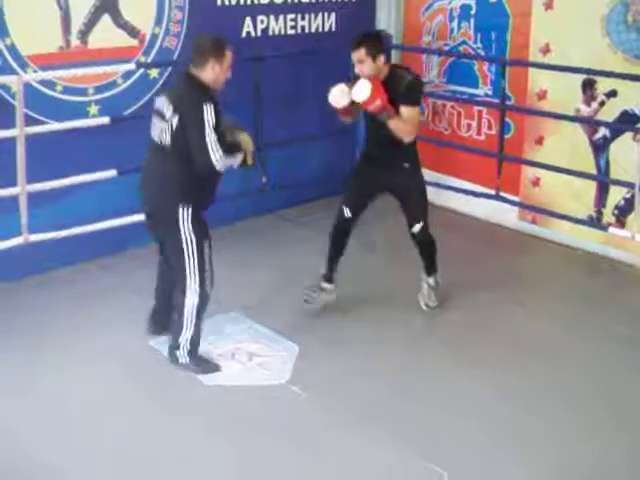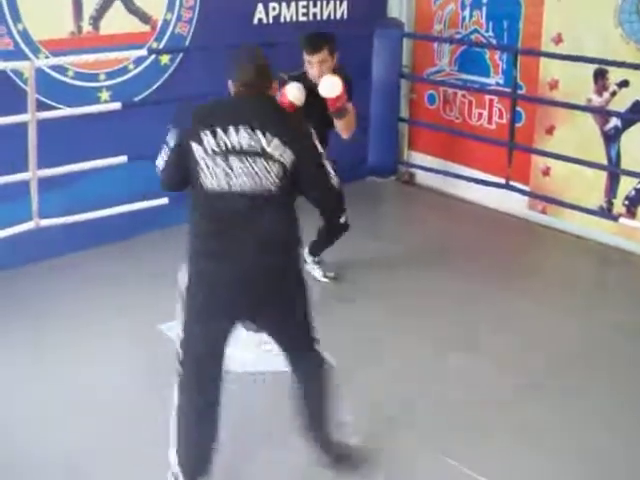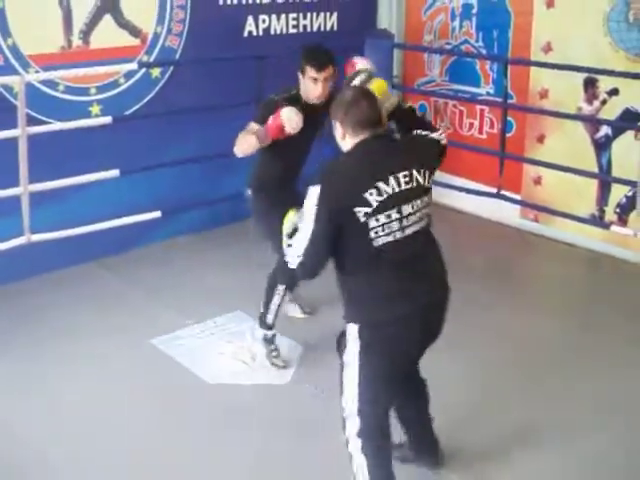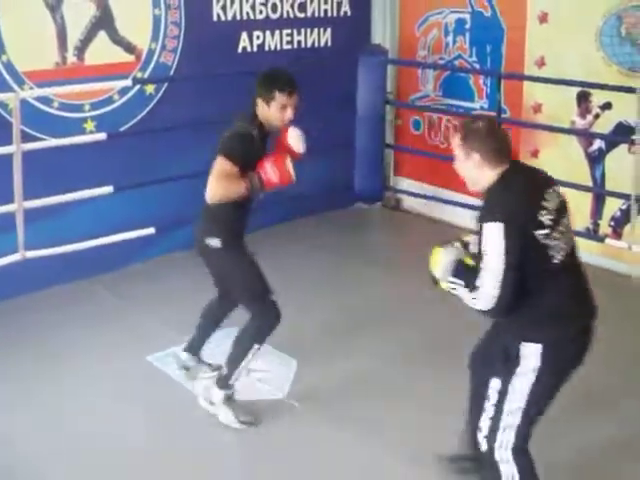
dt=0.7s
person 1, frame 1
left shoulder: (173, 89)
right shoulder: (200, 102)
right elbow: (212, 160)
left wrist: (226, 134)
right wrist: (240, 149)
left hip: (155, 193)
right hip: (178, 201)
left knee: (172, 259)
right knee: (195, 280)
left ankle: (161, 317)
right ankle: (182, 349)
person 1, frame 2
left shoulder: (199, 122)
right shoulder: (294, 131)
left elbow: (169, 177)
right elbow: (329, 199)
left hip: (211, 266)
right hip: (274, 268)
left knee: (198, 371)
right knee: (305, 355)
right ankle: (327, 444)
person 1, frame 3
left shoulder: (333, 182)
right shoulder: (414, 152)
left elbow: (302, 263)
right elbow: (436, 141)
left wrist: (291, 231)
left hip: (378, 318)
right hip: (431, 300)
left knee: (364, 425)
right knee: (401, 370)
right ankle: (424, 446)
person 1, frame 4
left shoulder: (501, 212)
right shoulder: (537, 180)
left elbow: (491, 299)
left wrist: (450, 270)
right wrist: (479, 255)
left hip: (545, 338)
right hip: (563, 317)
left knee: (503, 436)
right knee: (484, 365)
person 2, frame 1
left shoulder: (408, 83)
right shoulder: (363, 83)
left elbow: (409, 134)
right elbow: (348, 119)
left wrist: (381, 106)
right wrist: (342, 106)
left hip: (404, 168)
right hip: (371, 162)
left knee: (419, 230)
right knee: (343, 222)
left ankle: (430, 279)
right ankle: (326, 283)
person 2, frame 2
left shoulder: (342, 84)
right shoulder: (290, 83)
left elbow: (347, 132)
left wrist: (337, 104)
left knee: (340, 223)
left ankle: (312, 256)
person 2, frame 3
left shoulder: (323, 110)
right shoulder: (279, 104)
right elbow: (240, 147)
right wrist: (271, 131)
left hip: (289, 190)
right hip: (264, 192)
left ankle: (286, 297)
right ankle: (266, 331)
person 2, frame 4
left shoulder: (259, 133)
right shoulder: (242, 136)
left elbow: (256, 177)
right elbow: (214, 192)
left wrist: (284, 159)
right wrist: (261, 178)
left hip: (222, 235)
right hip: (219, 237)
left knee: (230, 296)
right knee: (267, 313)
left ankle: (190, 354)
right ankle: (219, 391)
person 3, frame 1
left shoulder: (592, 102)
right shoulder: (580, 108)
right elbow: (589, 116)
right wrist: (604, 98)
left hip: (606, 132)
right hip: (599, 142)
right knee: (603, 178)
right ankle: (597, 212)
person 3, frame 2
left shoulder: (604, 93)
right shoulder: (591, 99)
right elbow: (601, 106)
right wrist: (615, 89)
left hip: (618, 123)
right hip: (610, 132)
right knee: (613, 168)
right ankle: (608, 203)
person 3, frame 3
left shoulder: (594, 101)
right shoulder: (582, 107)
right elbow: (591, 114)
right wrist: (605, 97)
left hip: (608, 131)
right hip: (601, 140)
right knee: (604, 177)
right ankle: (599, 211)
person 3, frame 4
left shoulder: (588, 115)
right shoulder: (575, 121)
right elbow: (584, 128)
right wrist: (596, 115)
left hip: (601, 145)
right hip: (594, 153)
left knee: (622, 127)
right knee: (599, 190)
right ankle: (594, 224)
